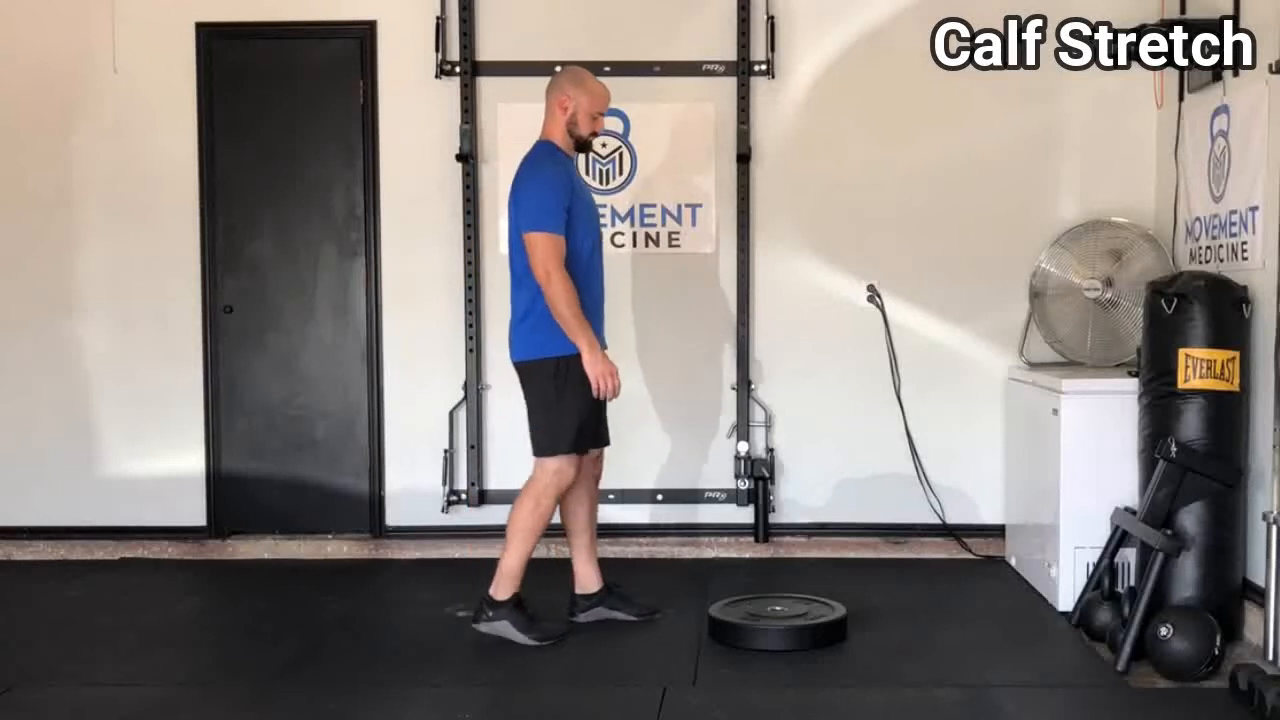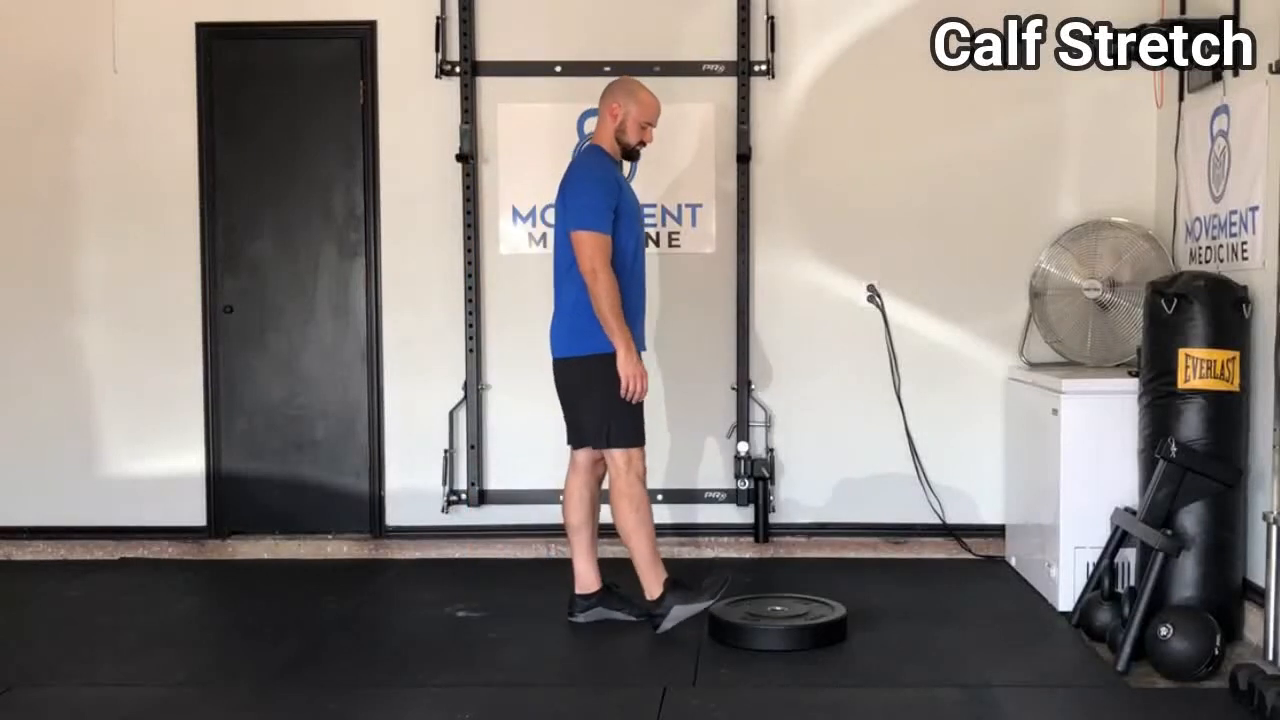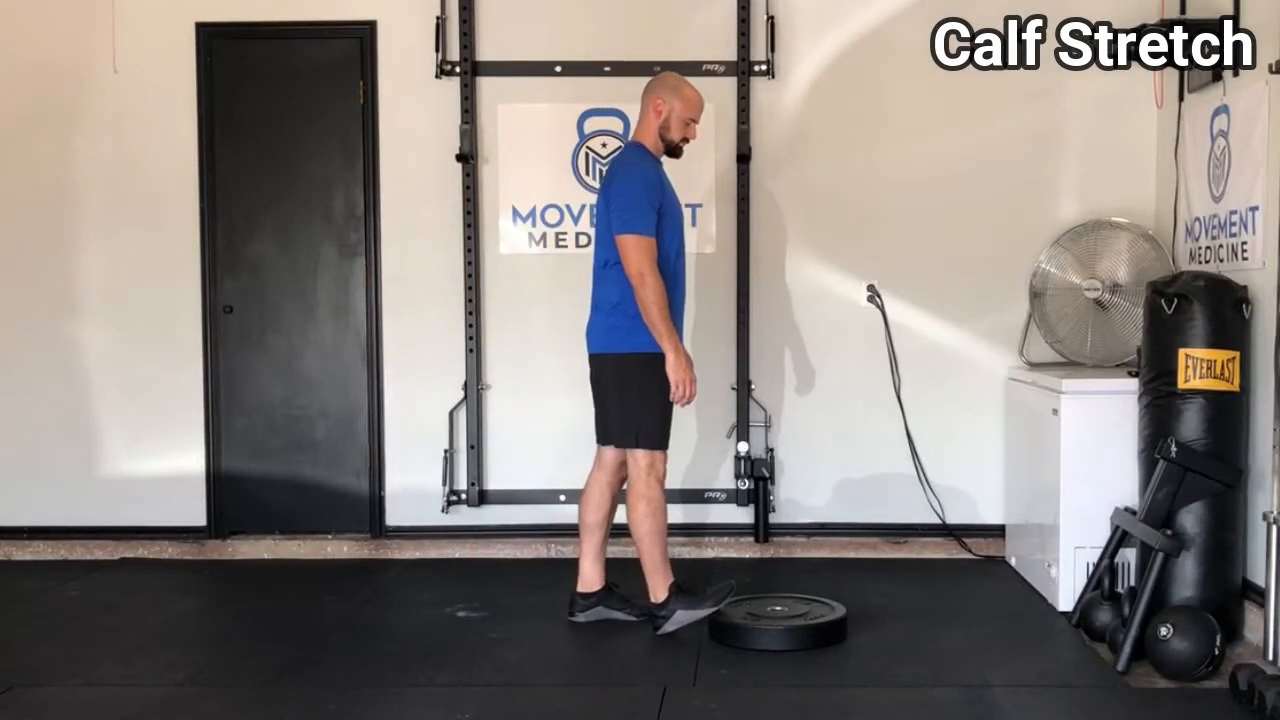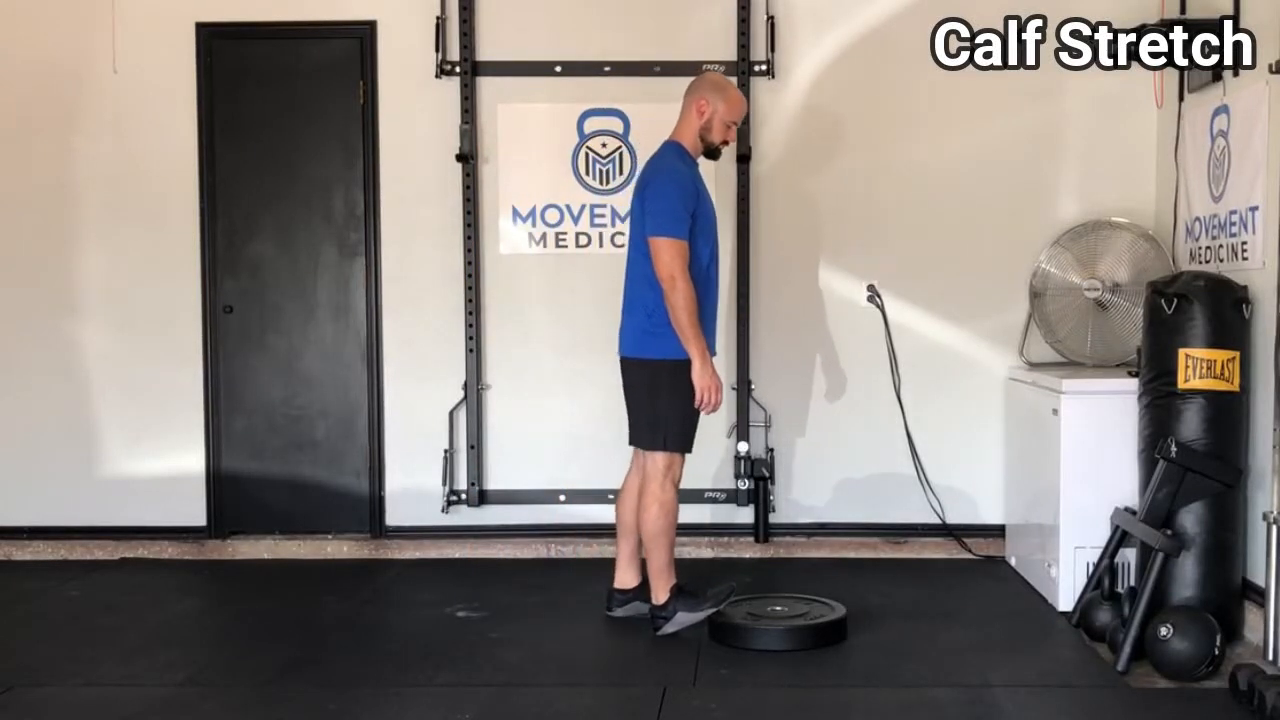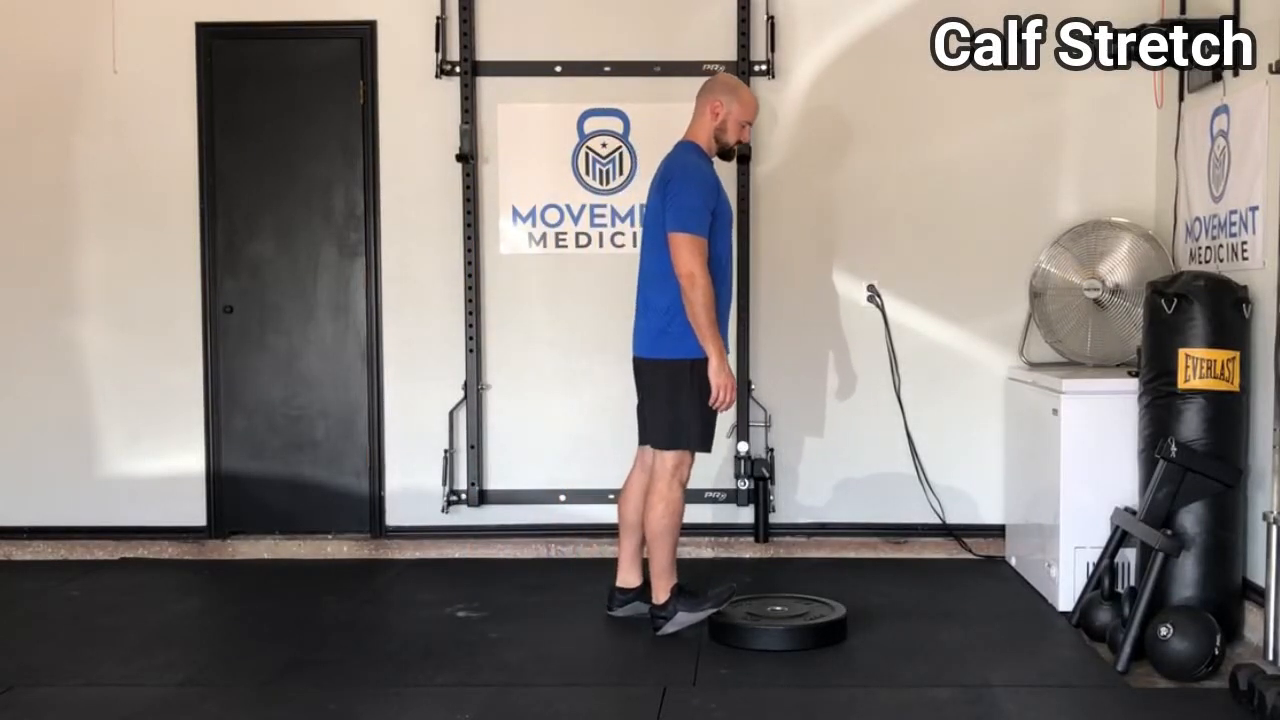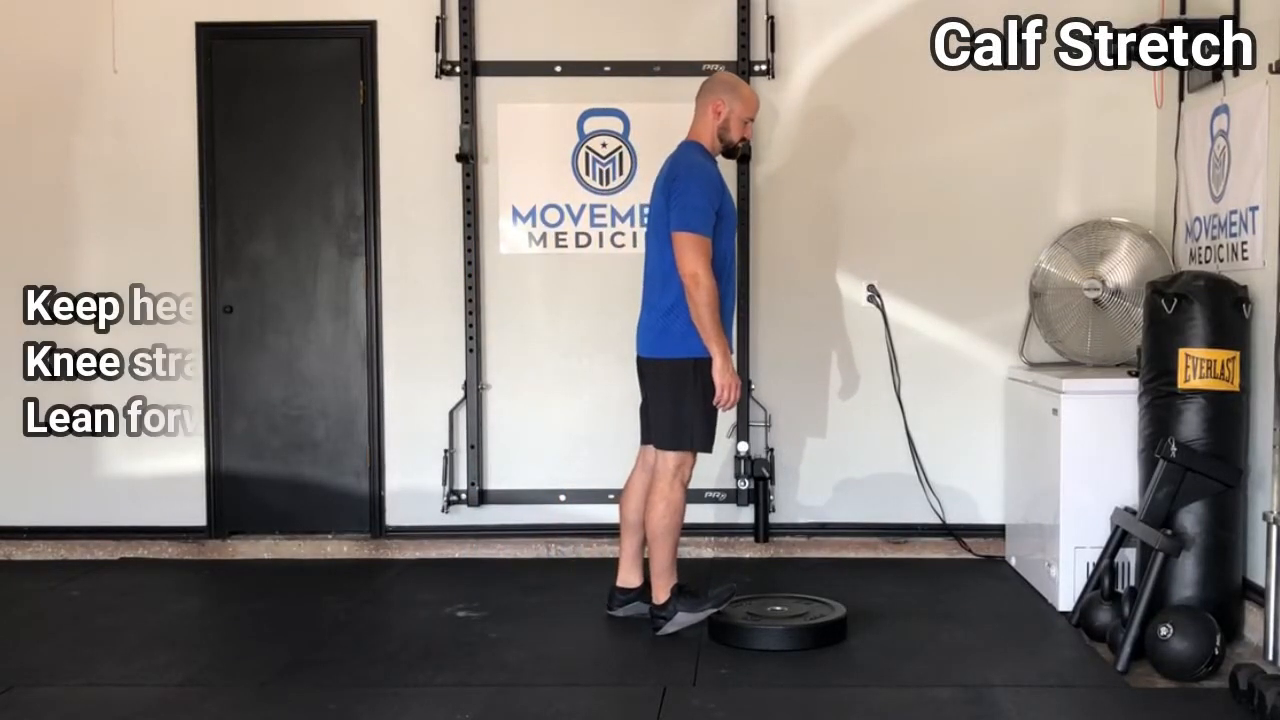
dt=0.7s
person 1, frame 1
left shoulder: (561, 170)
right shoulder: (544, 173)
right elbow: (549, 273)
left wrist: (589, 348)
right wrist: (593, 350)
left hip: (570, 349)
right hip: (554, 351)
left knee: (587, 466)
right knee: (558, 472)
left ankle: (590, 591)
right ankle: (499, 600)
person 1, frame 2
left shoulder: (603, 174)
right shoulder: (592, 174)
right elbow: (595, 269)
left wrist: (623, 347)
right wrist: (626, 348)
left hip: (589, 348)
right hip: (597, 349)
left knee: (588, 462)
right knee: (626, 466)
left ankle: (588, 591)
right ankle: (661, 594)
person 1, frame 3
left shoulder: (641, 171)
right shoulder: (635, 174)
right elbow: (642, 273)
left wrist: (668, 348)
right wrist: (674, 351)
left hip: (624, 346)
right hip: (634, 348)
left knee: (611, 464)
right knee: (646, 469)
left ankle: (590, 590)
right ankle: (665, 598)
person 1, frame 4
left shoulder: (675, 170)
right shoulder: (672, 174)
right elbow: (672, 276)
left wrist: (694, 354)
right wrist: (701, 359)
left hip: (654, 348)
right hip: (665, 352)
left knee: (647, 467)
right knee: (662, 471)
left ankle: (628, 586)
right ankle: (666, 599)
person 1, frame 5
left shoulder: (682, 167)
right shoulder: (692, 173)
right elbow: (691, 273)
left wrist: (706, 352)
right wrist: (717, 356)
left hip: (661, 345)
right hip: (680, 350)
left knee: (650, 463)
right knee: (671, 470)
left ankle: (628, 586)
right ankle: (665, 600)
person 1, frame 6
left shoulder: (683, 166)
right shoulder: (697, 172)
right elbow: (695, 271)
left wrist: (710, 352)
right wrist: (721, 356)
left hip: (663, 345)
right hip: (684, 349)
left knee: (652, 463)
right knee: (673, 469)
left ankle: (629, 585)
right ankle: (665, 600)
